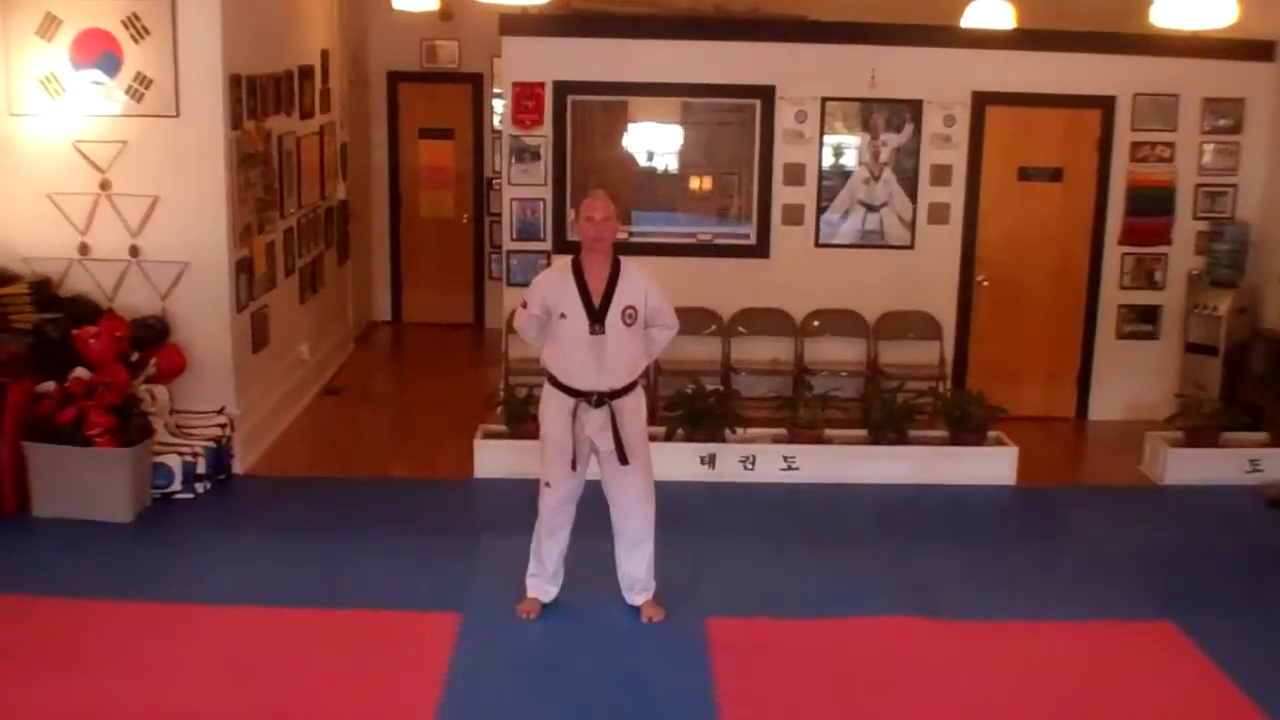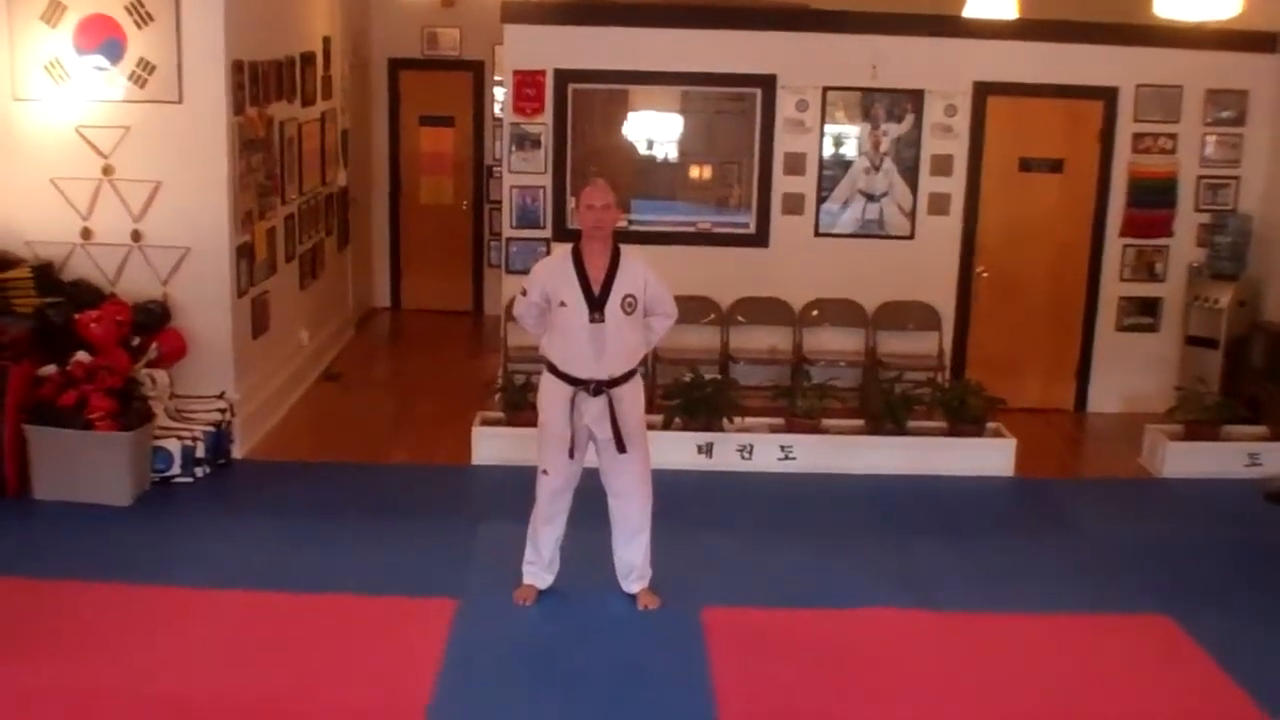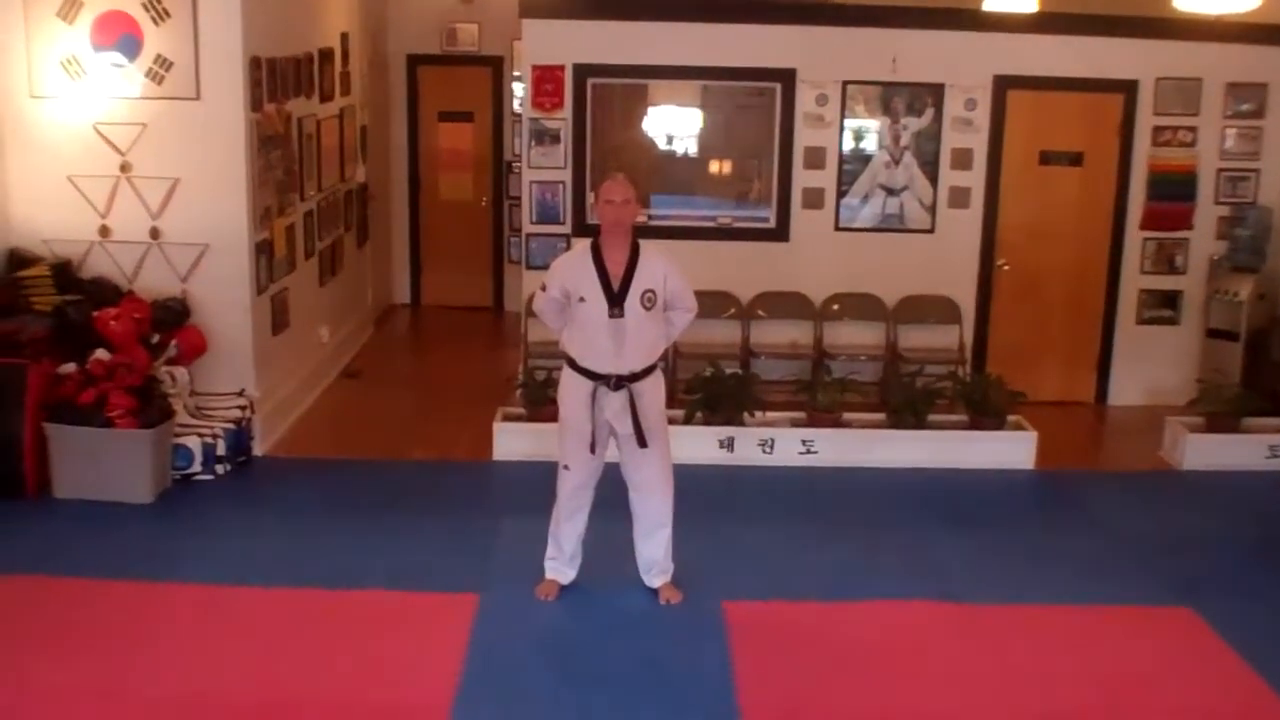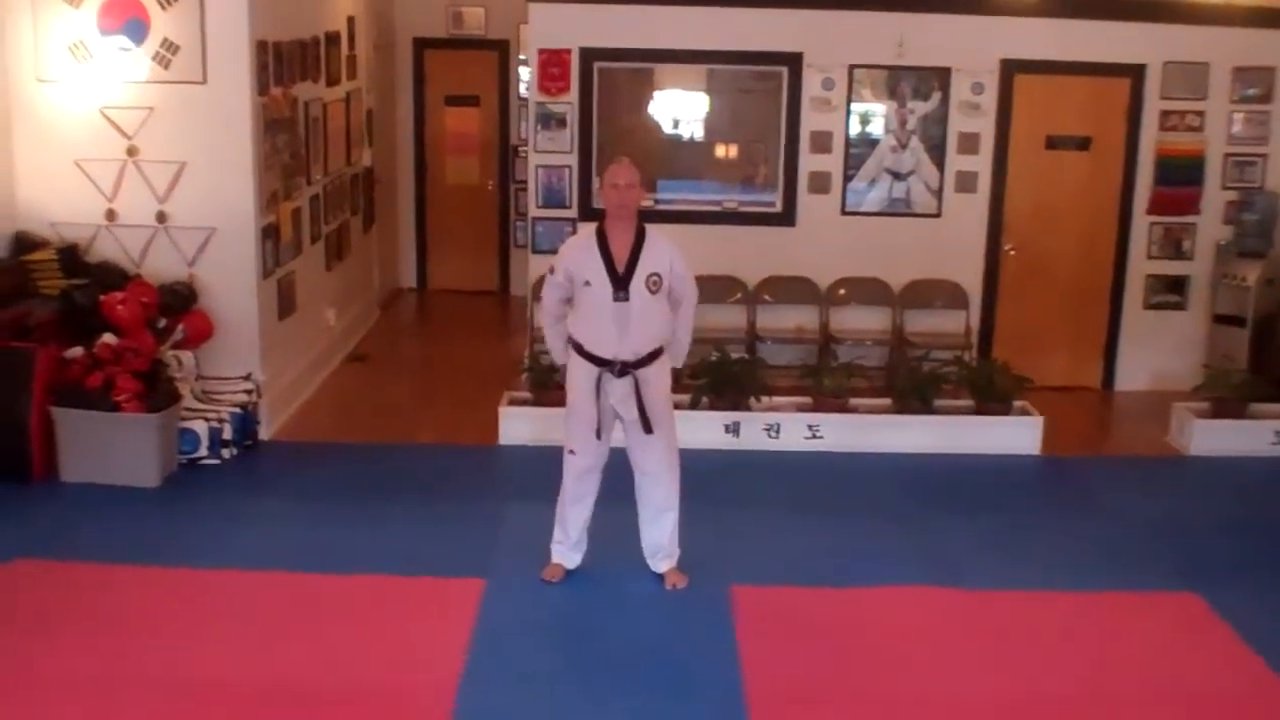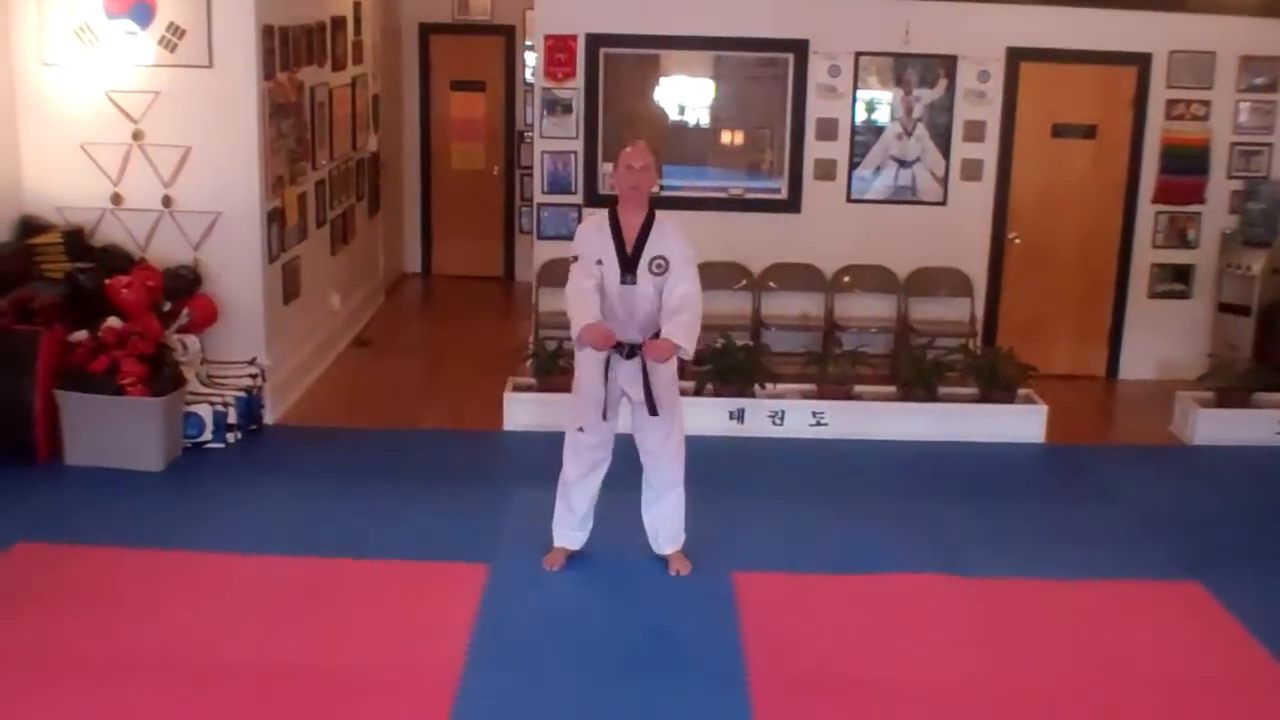
dt=1s
person 1, frame 1
left shoulder: (639, 283)
right shoulder: (550, 282)
left elbow: (666, 325)
right elbow: (526, 324)
left wrist: (636, 358)
right wrist: (560, 356)
left hip: (622, 407)
right hip: (565, 406)
left knee: (635, 502)
right knee: (555, 500)
left ankle: (640, 592)
right ankle: (540, 588)
person 1, frame 2
left shoulder: (638, 272)
right shoulder: (550, 270)
left elbow: (665, 314)
right elbow: (525, 312)
left wrist: (634, 347)
right wrist: (559, 343)
left hip: (620, 395)
right hip: (563, 393)
left knee: (632, 490)
right knee: (553, 486)
left ankle: (637, 580)
right ankle: (536, 575)
person 1, frame 3
left shoulder: (658, 267)
right shoulder: (570, 266)
left elbow: (684, 309)
right elbow: (545, 307)
left wrist: (653, 343)
right wrist: (579, 338)
left hip: (640, 390)
right hip: (584, 388)
left knee: (653, 484)
right knee: (574, 481)
left ankle: (658, 575)
right ankle: (558, 570)
person 1, frame 4
left shoulder: (665, 252)
right shoulder: (575, 251)
left elbow: (684, 307)
right elbow: (553, 303)
left wrist: (672, 358)
right wrist: (562, 355)
left hip: (647, 375)
right hip: (590, 375)
left knee: (658, 470)
right knee: (580, 467)
left ankle: (665, 559)
right ankle: (564, 554)
person 1, frame 5
left shoulder: (671, 237)
right shoulder: (591, 231)
left elbow: (685, 297)
right elbow: (580, 289)
left wrist: (673, 339)
right wrist: (588, 327)
left hip: (653, 358)
right hip: (599, 355)
left knee: (664, 452)
right knee: (584, 448)
left ankle: (669, 543)
right ankle: (566, 538)
